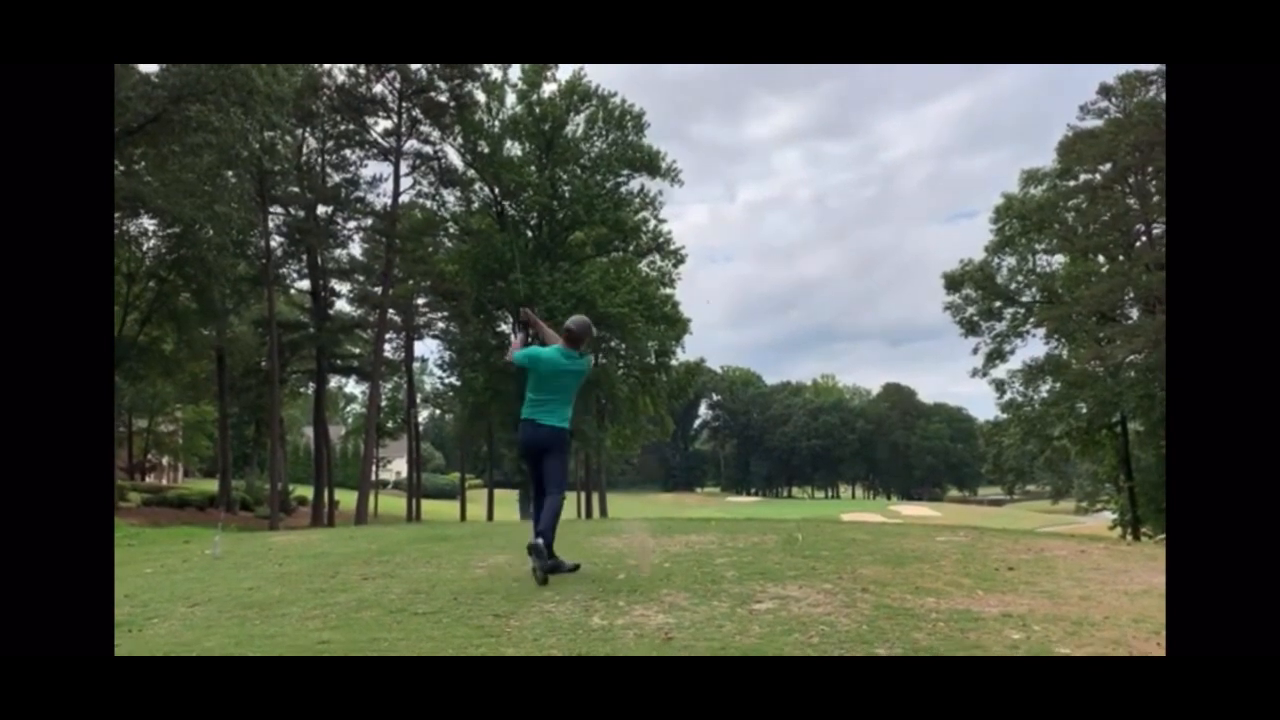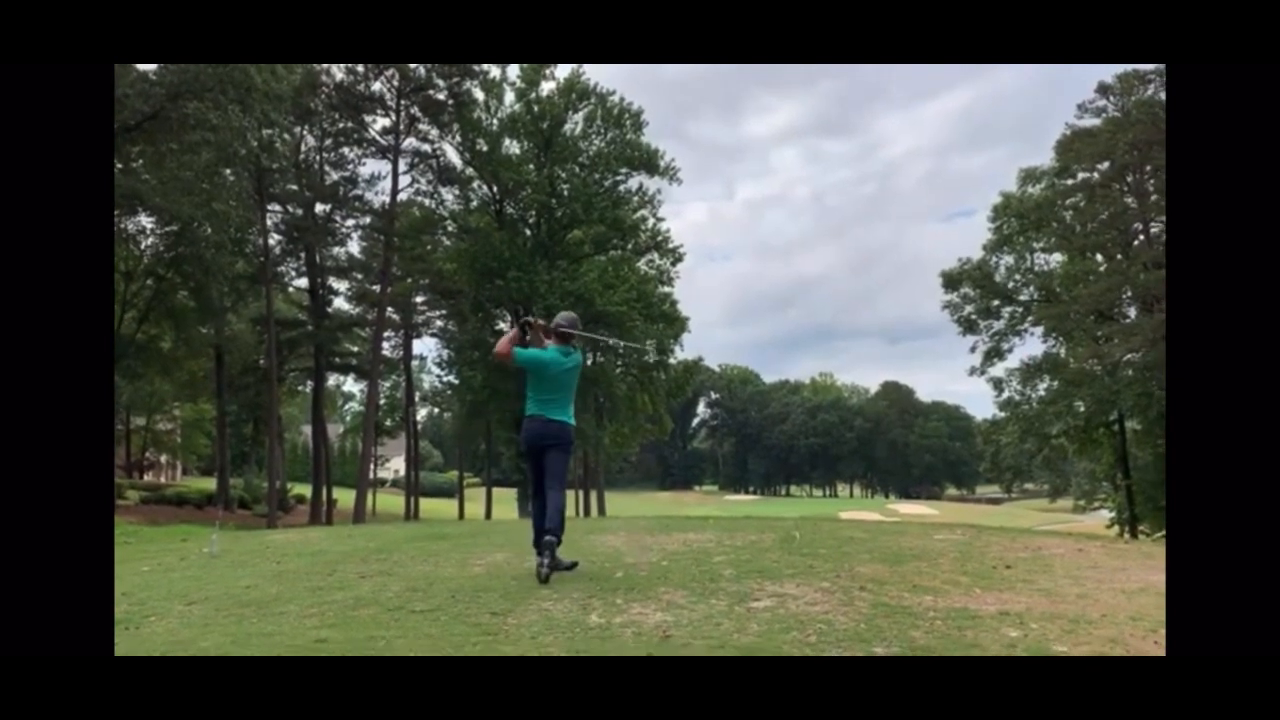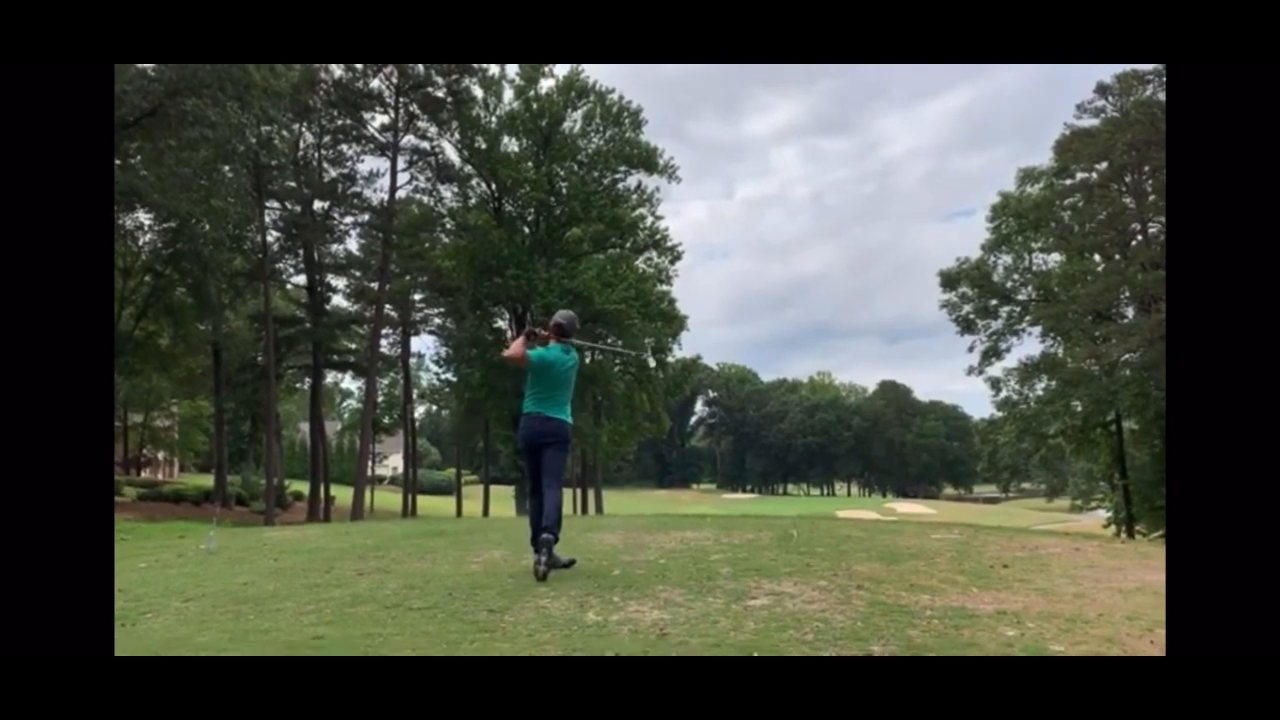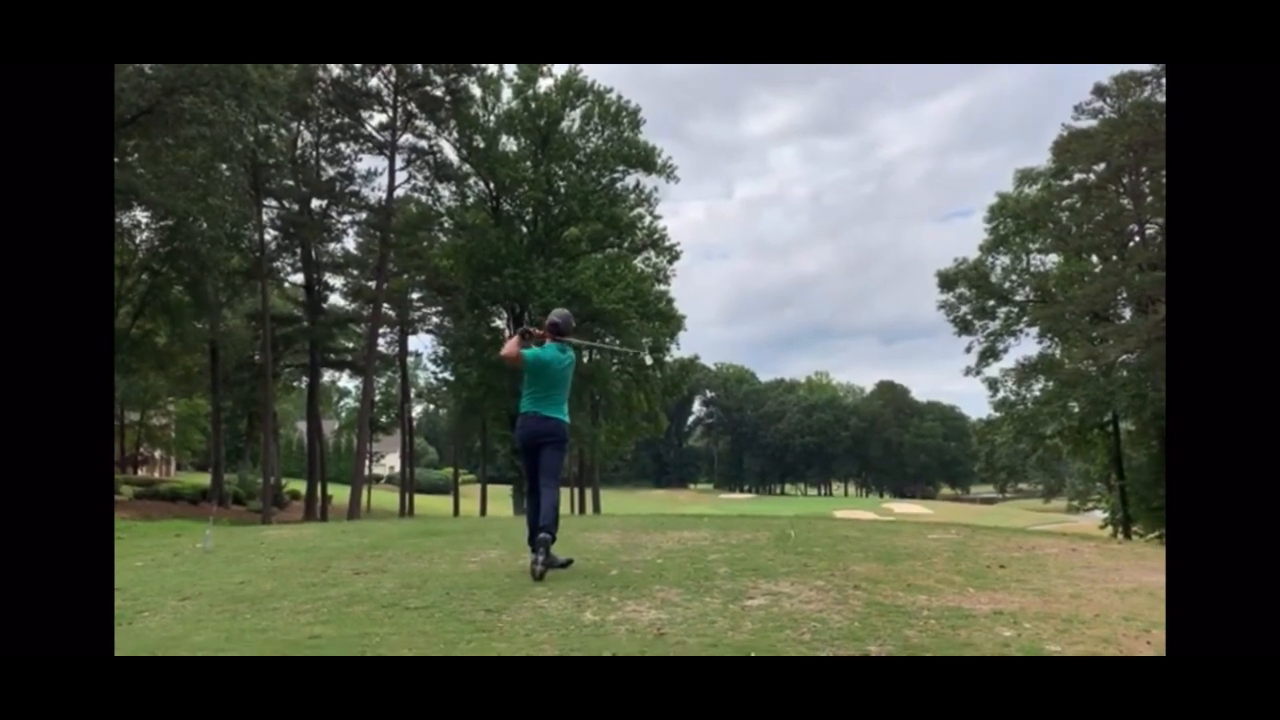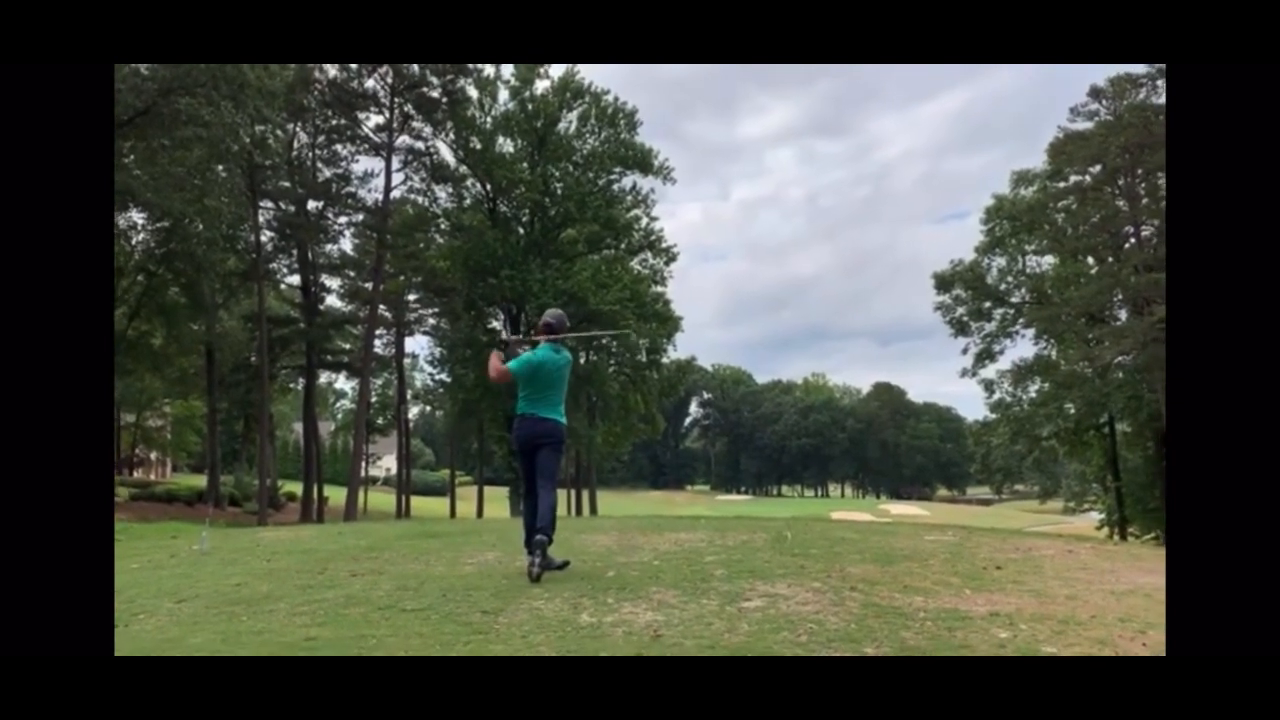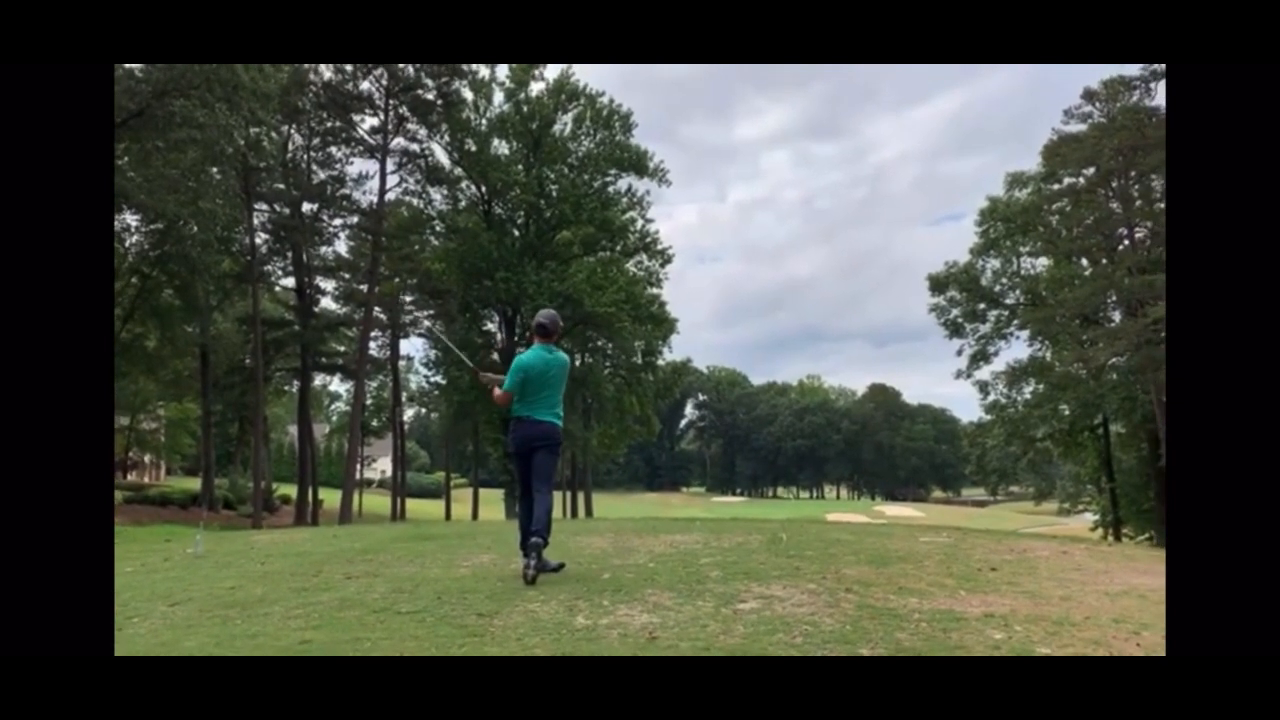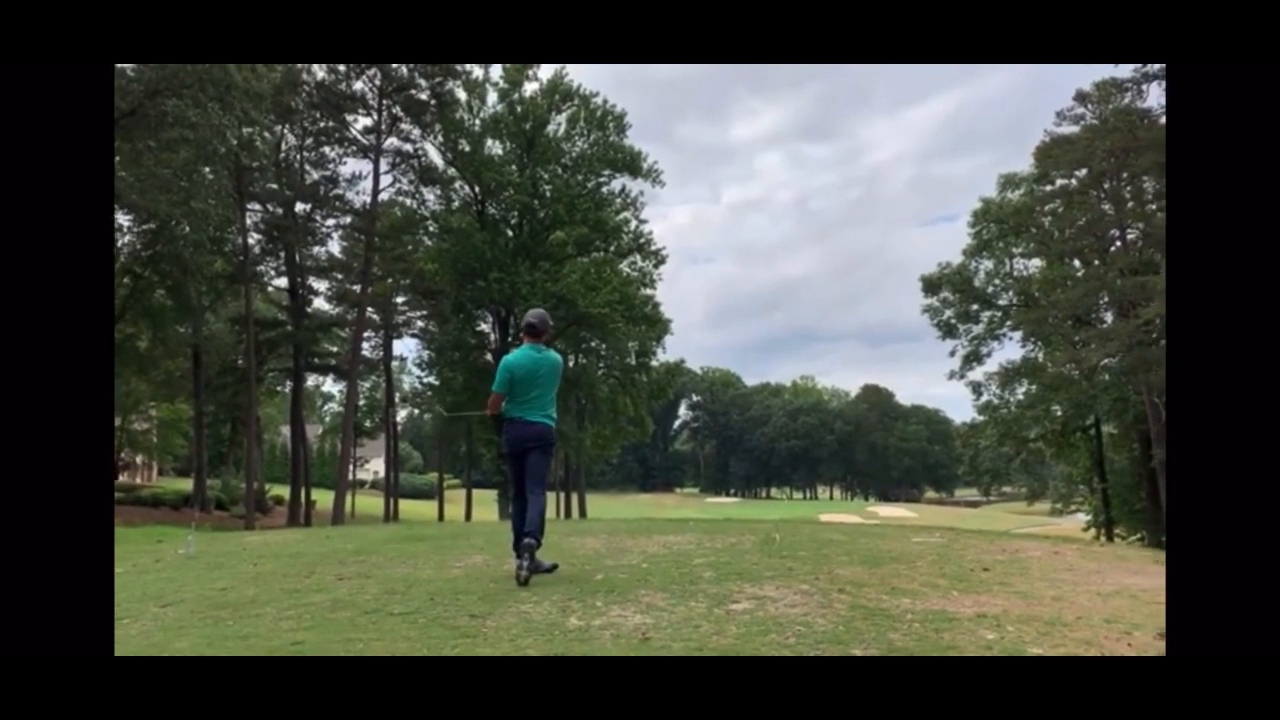
dt=0.3s
person 1, frame 1
left shoulder: (539, 356)
right shoulder: (582, 364)
left elbow: (512, 356)
left wrist: (519, 333)
right wrist: (535, 322)
left hip: (527, 430)
right hip: (556, 434)
left knee: (540, 494)
right knee: (554, 492)
left ankle: (547, 557)
right ankle: (541, 541)
person 1, frame 2
left shoulder: (540, 358)
right shoulder: (576, 358)
left elbow: (500, 352)
left wrist: (519, 328)
right wrist: (536, 331)
left hip: (532, 428)
right hip: (560, 430)
left knee: (538, 492)
right knee: (555, 489)
left ankle: (544, 554)
right ankle: (551, 539)
person 1, frame 3
left shoulder: (546, 357)
right shoulder: (571, 356)
left elbow: (512, 355)
left wrist: (526, 337)
right wrist: (542, 341)
left hip: (531, 425)
right hip: (558, 427)
left knee: (536, 489)
right knee: (552, 486)
left ankle: (542, 550)
right ankle: (548, 536)
person 1, frame 4
left shoulder: (542, 356)
right shoulder: (568, 355)
left elbow: (508, 354)
left wrist: (520, 336)
right wrist: (538, 340)
left hip: (528, 425)
right hip: (555, 427)
left knee: (533, 488)
right knee: (549, 486)
left ankle: (539, 550)
right ankle: (545, 537)
person 1, frame 5
left shoulder: (533, 358)
right shoulder: (565, 358)
left elbow: (496, 373)
left wrist: (497, 351)
right wrist: (517, 351)
left hip: (526, 427)
right hip: (552, 428)
left knee: (530, 490)
right knee: (547, 487)
left ankle: (534, 551)
right ankle: (542, 539)
person 1, frame 6
left shoulder: (523, 360)
right shoulder: (563, 361)
left elbow: (504, 400)
left wrist: (495, 387)
right wrist: (500, 379)
left hip: (522, 429)
right hip: (549, 430)
left knee: (525, 493)
right knee: (542, 490)
left ankle: (530, 553)
right ankle: (537, 542)
person 1, frame 7
left shoulder: (510, 361)
right shoulder: (556, 361)
left elbow: (494, 404)
left wrist: (494, 411)
left hip: (515, 430)
right hip: (542, 430)
left knee: (519, 493)
right knee: (536, 491)
left ankle: (524, 554)
right ankle: (530, 542)
